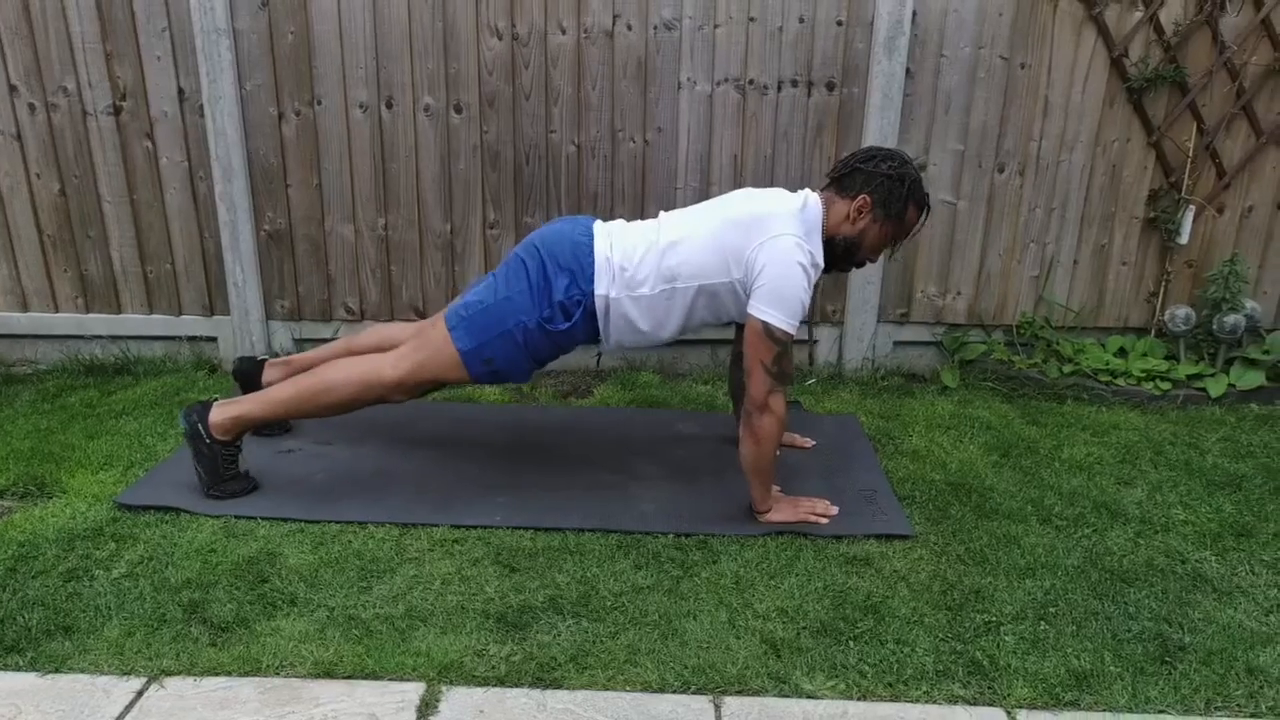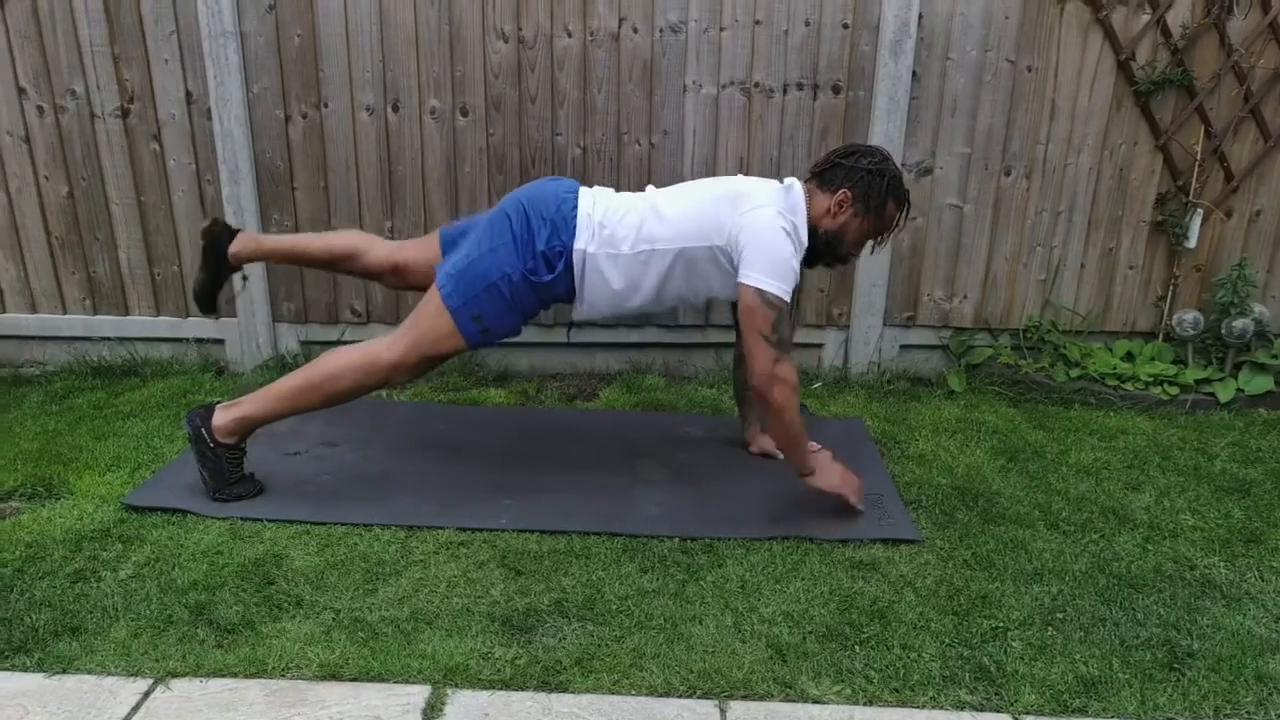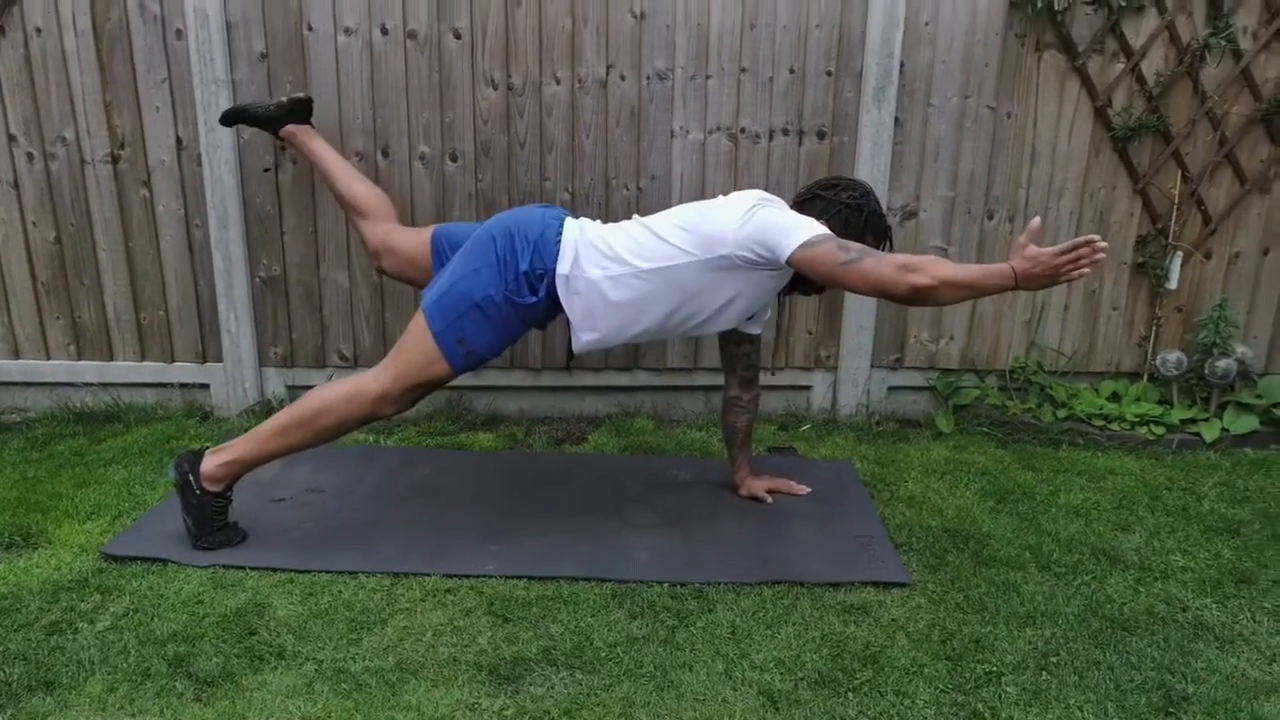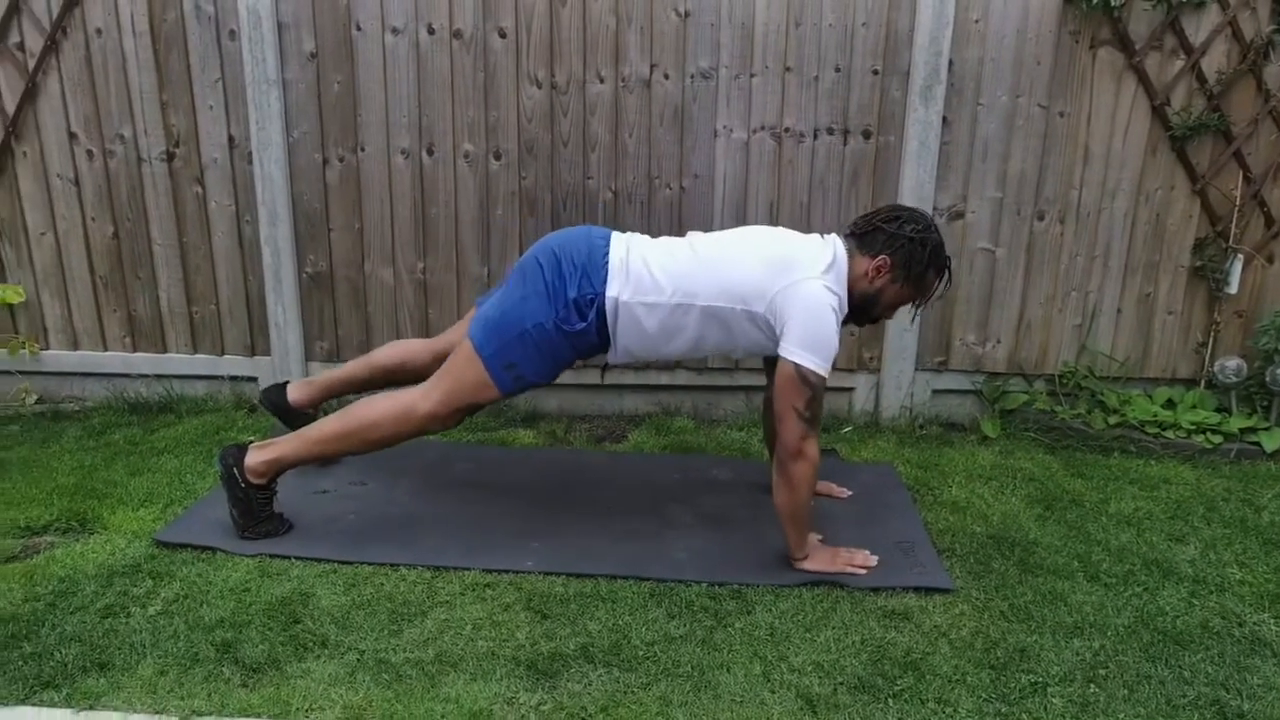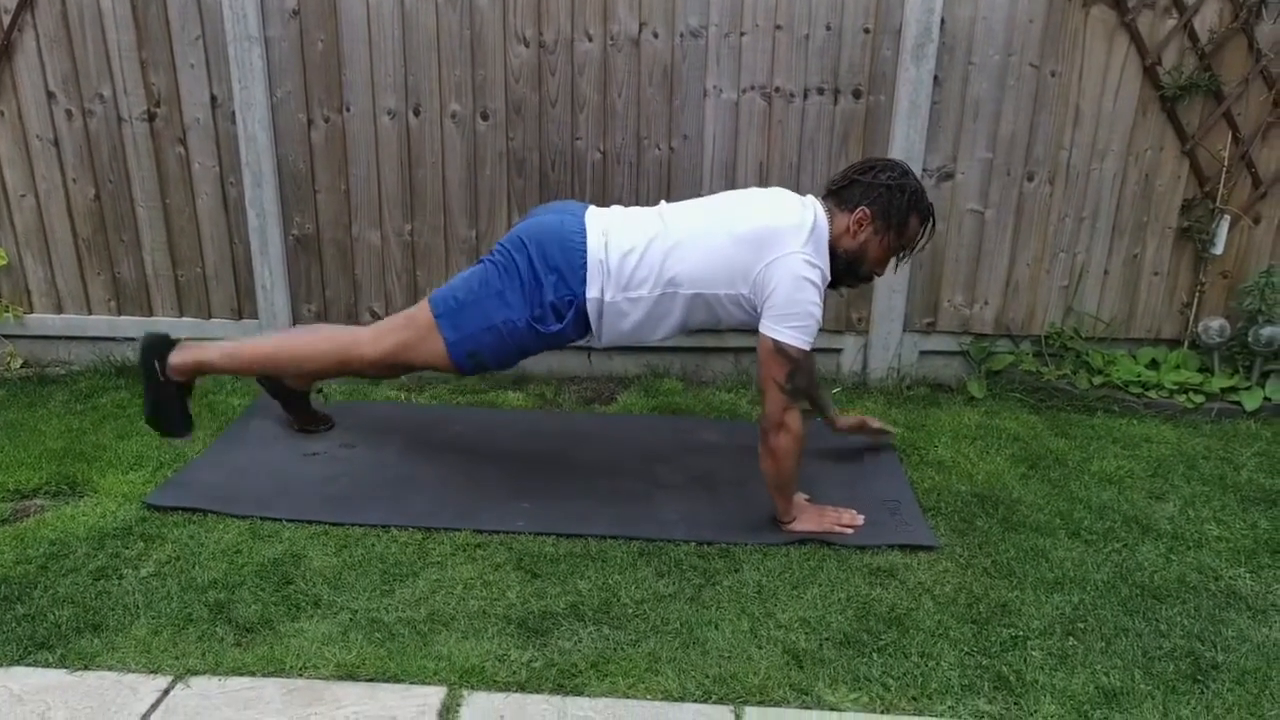
dt=1s
person 1, frame 1
left shoulder: (782, 213)
right shoulder: (792, 258)
left elbow: (746, 364)
right elbow: (764, 392)
left wrist: (753, 425)
right wrist: (768, 500)
left hip: (574, 255)
right hip: (566, 289)
left knee: (424, 339)
right knee: (410, 374)
left ankle: (270, 372)
right ankle: (223, 420)
person 1, frame 2
left shoulder: (765, 208)
right shoulder: (775, 231)
left elbow: (750, 346)
right elbow: (768, 362)
left wrist: (755, 429)
right wrist: (812, 461)
left hip: (553, 220)
right hip: (544, 240)
left knee: (383, 260)
right knee: (401, 354)
left ankle: (234, 248)
right ankle: (224, 424)
person 1, frame 3
left shoulder: (758, 280)
right shoulder: (770, 226)
left elbow: (741, 378)
right elbow: (905, 281)
left wrist: (745, 473)
right wrist: (1016, 274)
left hip: (539, 259)
right hip: (533, 261)
left knee: (387, 242)
right knee: (388, 388)
left ankle: (293, 128)
right ankle: (211, 470)
person 1, frame 4
left shoulder: (809, 259)
right shoulder: (819, 301)
left elbow: (777, 393)
right elbow: (798, 439)
left wrist: (792, 473)
right wrist: (804, 548)
left hip: (583, 266)
right hip: (580, 289)
left knee: (442, 352)
right knee: (438, 402)
left ankle: (298, 396)
right ankle: (257, 463)
person 1, frame 5
left shoulder: (791, 215)
right shoulder: (800, 272)
left elbow: (785, 336)
right elbow: (778, 414)
left wrist: (833, 411)
right wrist: (792, 508)
left hip: (565, 241)
right hip: (560, 284)
left knee: (407, 343)
right knee: (387, 344)
left ankle: (296, 376)
right ankle: (182, 359)
